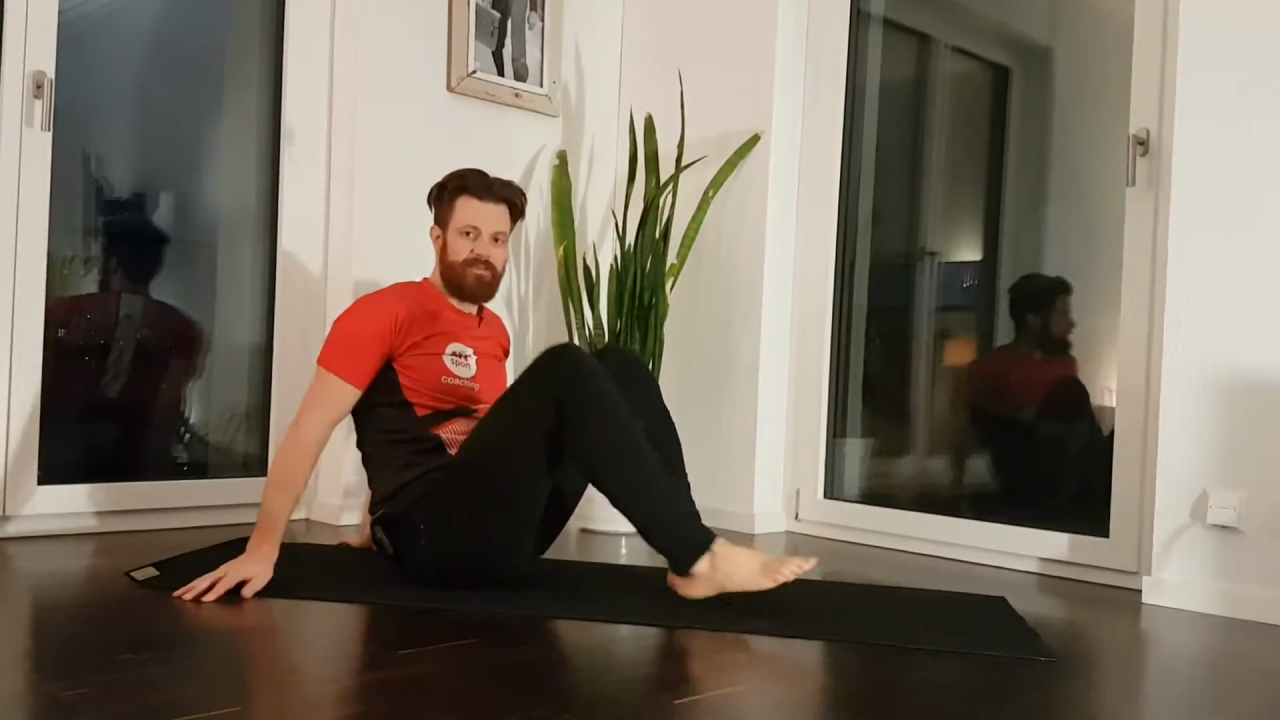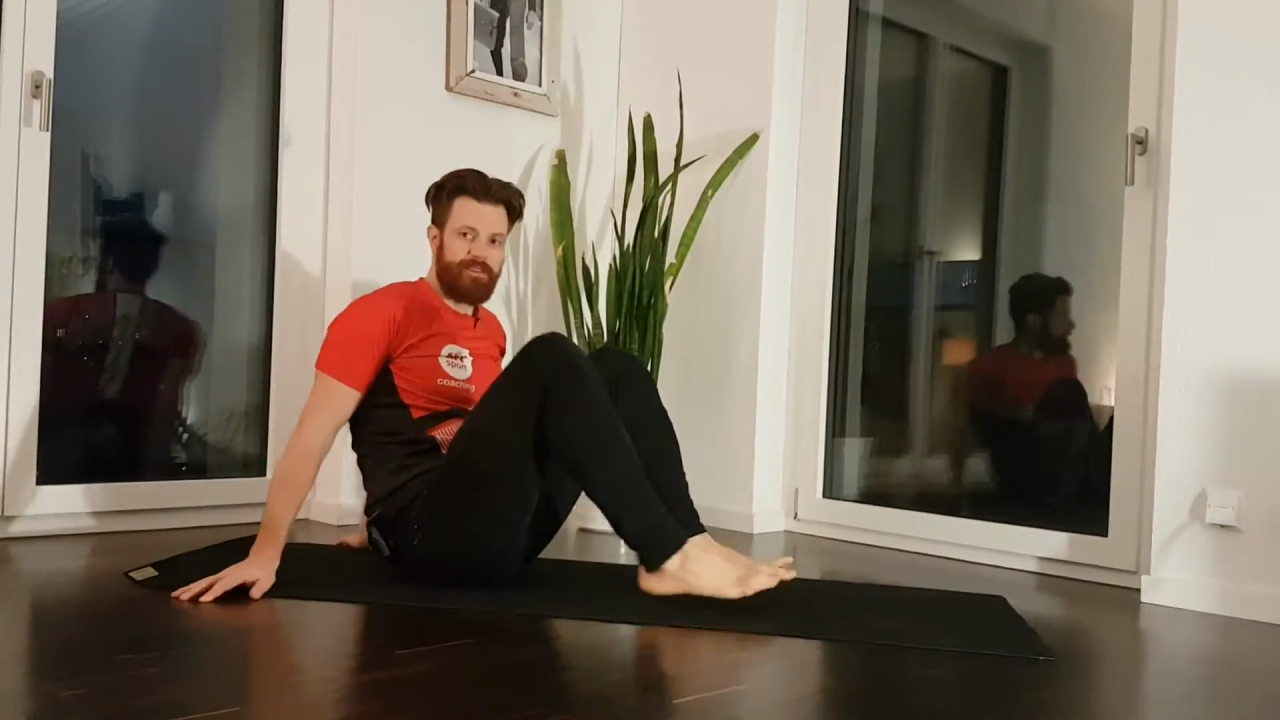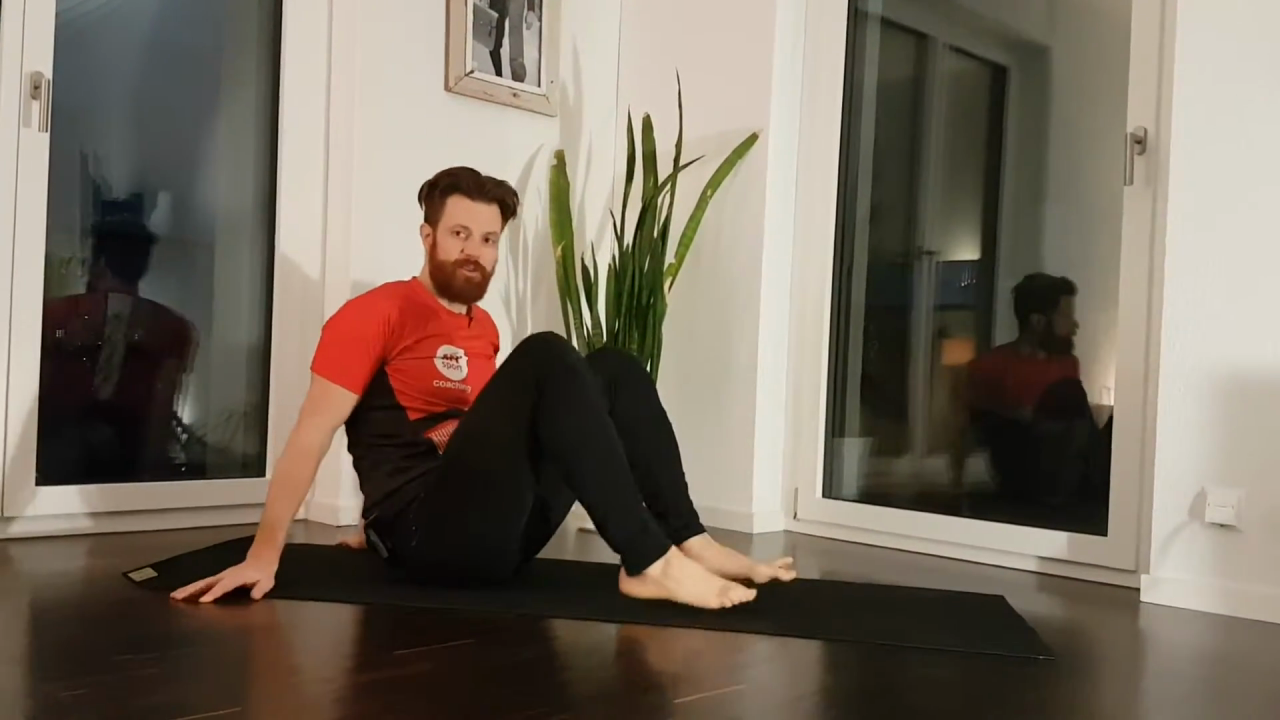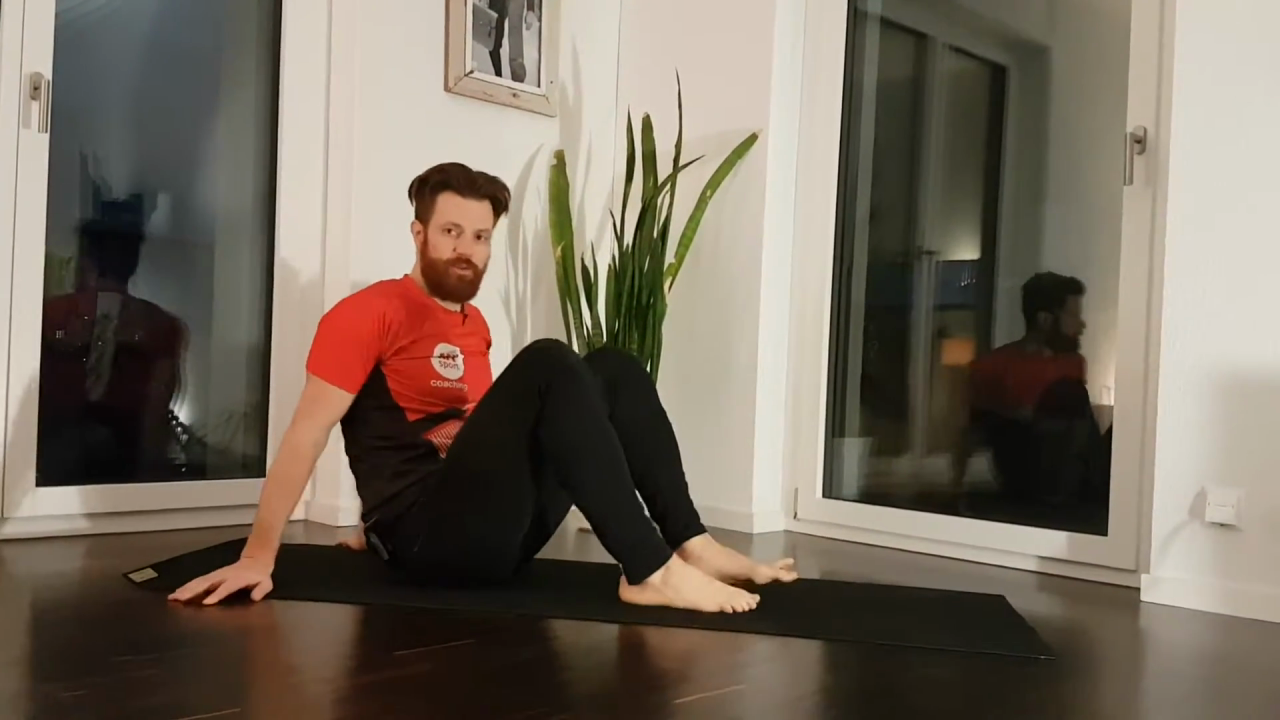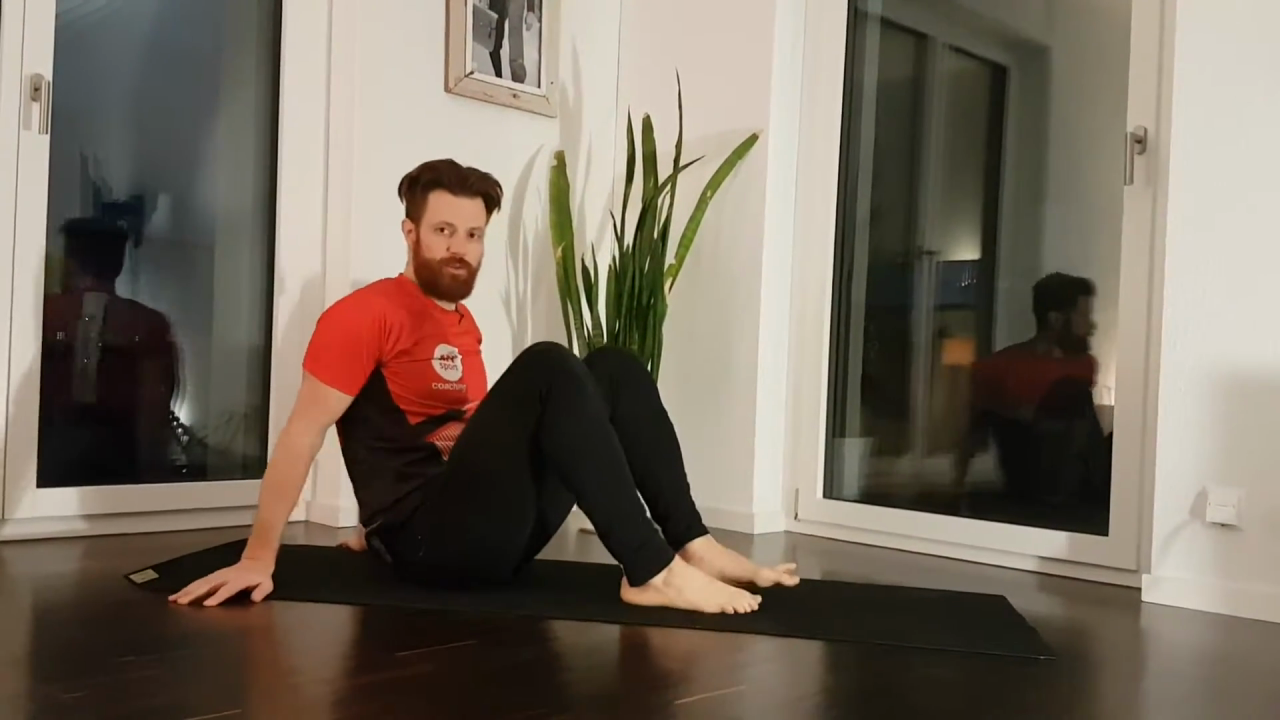
dt=0.1s
person 1, frame 1
left shoulder: (494, 331)
right shoulder: (384, 314)
right elbow: (310, 427)
left wrist: (384, 520)
right wrist: (262, 549)
left hip: (505, 527)
right hip: (436, 532)
left knee: (618, 367)
right knee: (565, 368)
left ankle: (692, 545)
right ankle: (696, 559)
person 1, frame 2
left shoulder: (490, 331)
right shoulder: (380, 314)
right elbow: (314, 432)
left wrist: (383, 521)
right wrist: (266, 553)
left hip: (500, 528)
right hip: (432, 531)
left knee: (616, 368)
right knee: (552, 358)
left ankle: (686, 539)
right ankle: (668, 558)
person 1, frame 3
left shoulder: (483, 329)
right shoulder: (375, 315)
right elbow: (311, 434)
left wrist: (382, 522)
right wrist: (263, 555)
left hip: (497, 526)
right hip: (429, 533)
left knee: (612, 368)
right knee: (545, 356)
left ankle: (689, 543)
right ankle: (648, 564)
person 1, frame 4
left shoulder: (476, 326)
right shoulder: (369, 313)
right elbow: (306, 433)
left wrist: (383, 523)
right wrist: (258, 556)
left hip: (499, 528)
right hip: (430, 535)
left knee: (613, 368)
right knee: (548, 364)
left ankle: (689, 544)
right ankle: (649, 570)
person 1, frame 5
left shoulder: (464, 324)
right shoulder: (367, 315)
right elbow: (301, 433)
left wrist: (381, 526)
right wrist: (259, 556)
left hip: (497, 525)
right hip: (430, 538)
left knee: (613, 369)
right knee: (546, 366)
left ankle: (692, 544)
right ankle: (652, 572)
person 2, frame 1
left shoulder: (63, 314)
right shoulder: (180, 329)
left elbow: (42, 392)
right elbow: (170, 407)
right wrist: (154, 471)
left hip: (69, 444)
right hip: (133, 450)
person 2, frame 2
left shoulder: (60, 314)
right shoulder: (177, 328)
left elbow: (41, 390)
right elbow: (168, 406)
right wrist: (154, 471)
left hip: (67, 444)
right hip: (131, 447)
person 2, frame 3
left shoulder: (56, 314)
right shoulder: (171, 327)
left elbow: (36, 394)
right elbow: (163, 405)
right wrist: (151, 471)
left hip: (64, 445)
right hip: (128, 449)
person 2, frame 4
left shoulder: (49, 314)
right shoulder: (161, 325)
left elbow: (33, 397)
right elbow: (158, 407)
right wrist: (150, 471)
left hip: (60, 445)
right hip: (124, 450)
person 2, frame 5
left shoulder: (42, 315)
right shoulder: (149, 325)
right elbow: (152, 404)
right wrist: (151, 472)
left hip: (55, 445)
right hip: (117, 452)
person 3, frame 1
left shoulder: (1065, 363)
right shoulder: (989, 370)
right elbow: (963, 433)
right wrist: (957, 482)
left hip: (1074, 478)
right hip: (1027, 483)
right knee: (1070, 394)
person 3, frame 2
left shoulder: (1065, 363)
right shoulder: (987, 370)
right elbow: (962, 432)
left hip: (1071, 476)
right hip: (1025, 482)
right knee: (1068, 394)
person 3, frame 3
left shoulder: (1068, 363)
right shoulder: (990, 368)
right elbow: (964, 432)
right wrist: (956, 484)
left hip: (1073, 477)
right hip: (1026, 481)
right knee: (1068, 394)
person 3, frame 4
left shoulder: (1075, 363)
right shoulder: (992, 368)
right elbow: (968, 432)
right wrist: (957, 484)
left hip: (1073, 476)
right hip: (1027, 481)
right knee: (1069, 393)
person 3, frame 5
left shoulder: (1085, 364)
right shoulder: (1001, 367)
left elbow: (1086, 430)
right elbow: (973, 428)
right wrist: (959, 481)
left hip: (1079, 477)
right hip: (1031, 481)
right knee: (1072, 394)
